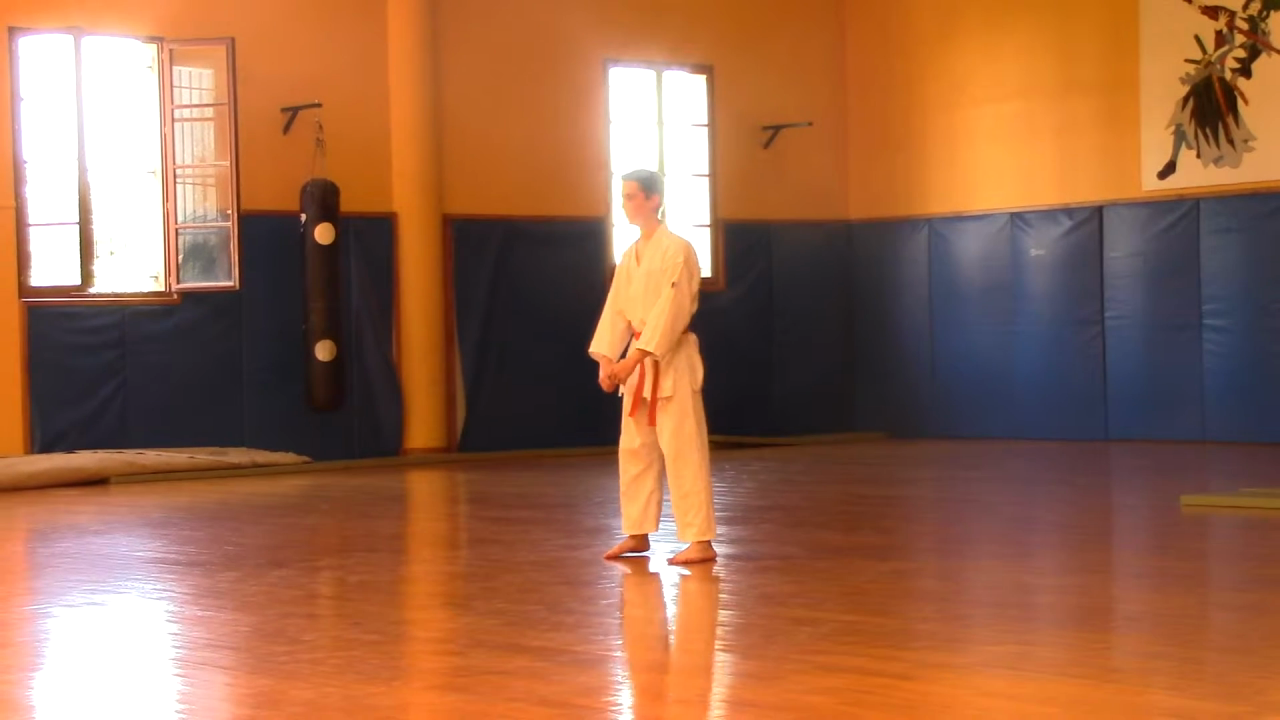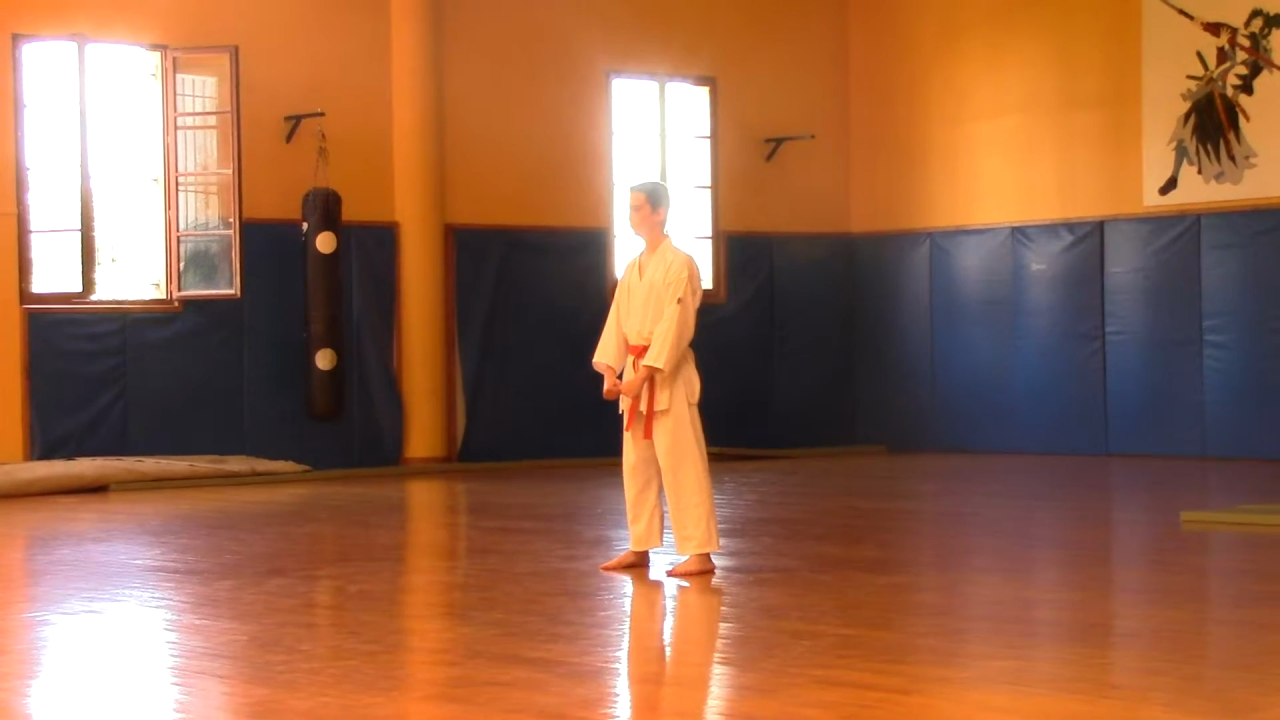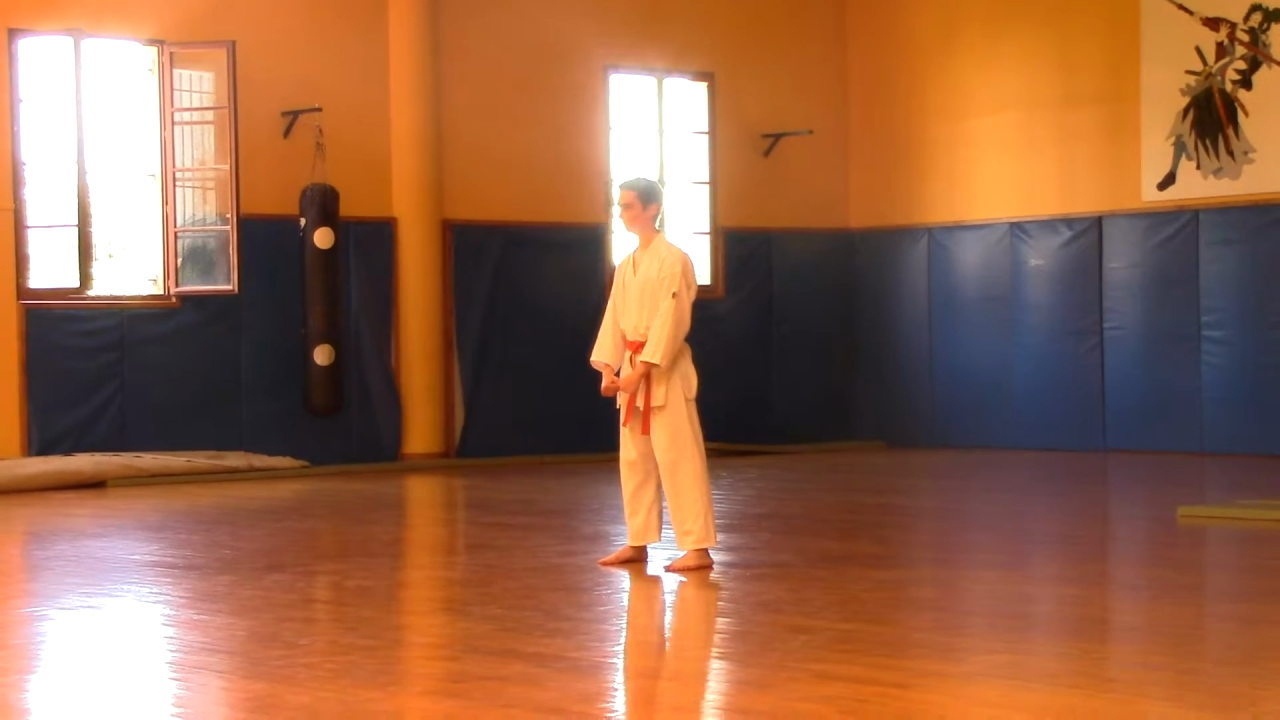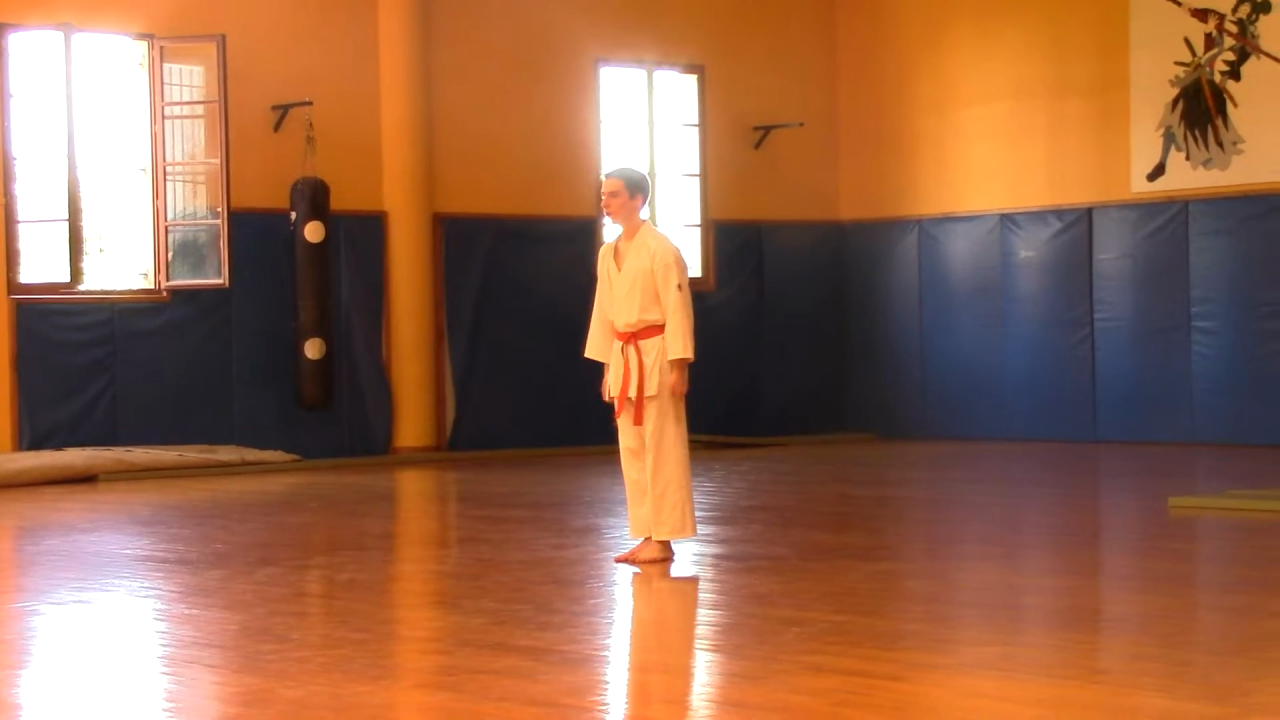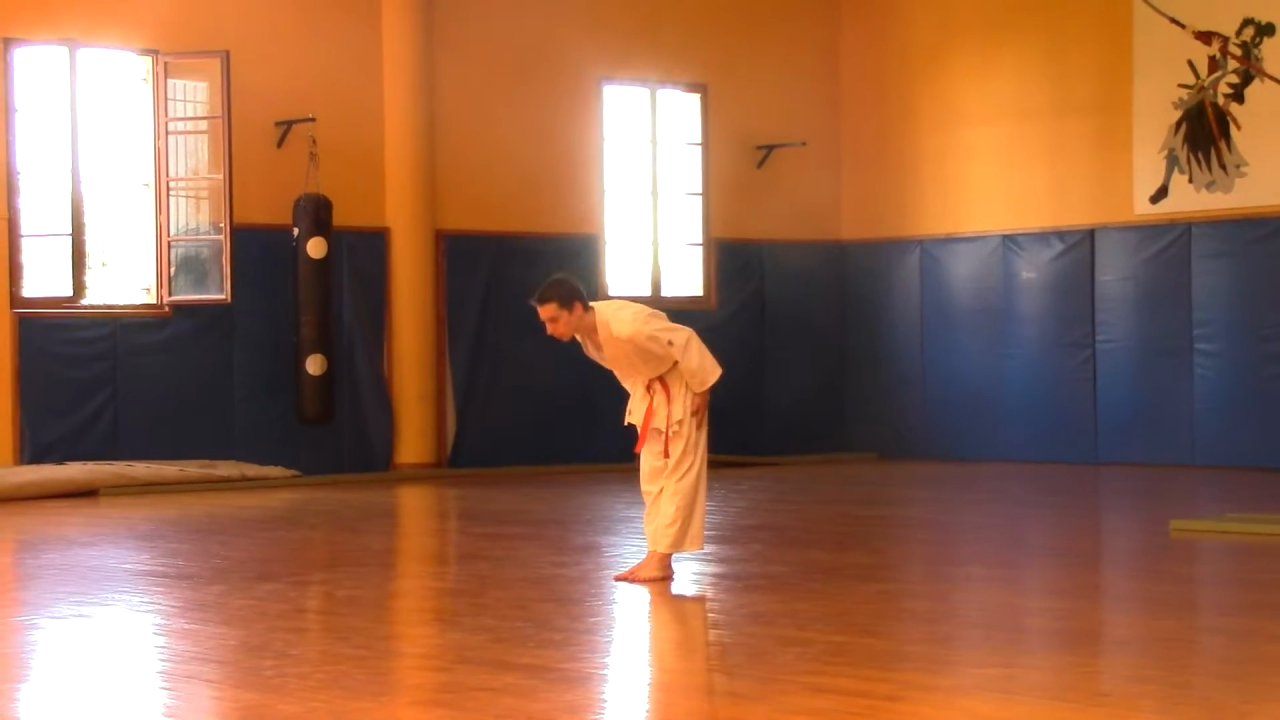
dt=1s
person 1, frame 1
left shoulder: (677, 249)
right shoulder: (630, 255)
left elbow: (670, 312)
right elbow: (616, 310)
left wrist: (632, 359)
right wrist: (606, 360)
left hip: (671, 358)
right hip: (637, 360)
left knee: (683, 451)
right knee: (635, 449)
left ankle: (701, 541)
right ankle: (637, 532)
person 1, frame 2
left shoulder: (679, 264)
right shoulder: (632, 268)
left elbow: (675, 327)
right elbow: (617, 322)
left wrist: (644, 374)
right wrist: (610, 371)
left hip: (668, 375)
right hip: (635, 373)
left knee: (681, 464)
right knee: (637, 465)
left ankle: (700, 553)
right ankle: (639, 547)
person 1, frame 3
left shoulder: (672, 259)
right shoulder: (627, 264)
left elbow: (671, 322)
right elbow: (614, 319)
left wrist: (642, 369)
right wrist: (608, 369)
left hip: (664, 370)
right hip: (633, 369)
left knee: (679, 459)
right knee: (634, 461)
left ankle: (697, 548)
right ankle: (637, 542)
person 1, frame 4
left shoulder: (660, 248)
right shoulder: (608, 251)
left elbow: (678, 309)
left wrist: (679, 367)
right wrist: (606, 365)
left hip: (656, 357)
right hip: (623, 358)
left knee: (662, 452)
right knee: (633, 453)
left ankle: (662, 540)
right ankle: (648, 536)
person 1, frame 5
left shoulder: (628, 324)
right shoulder: (582, 332)
left elbow: (686, 343)
left wrist: (701, 391)
right wrist: (641, 395)
left hip: (680, 388)
right hip: (650, 391)
left knee: (679, 472)
right knee: (652, 475)
left ankle: (662, 559)
right ankle: (655, 555)
